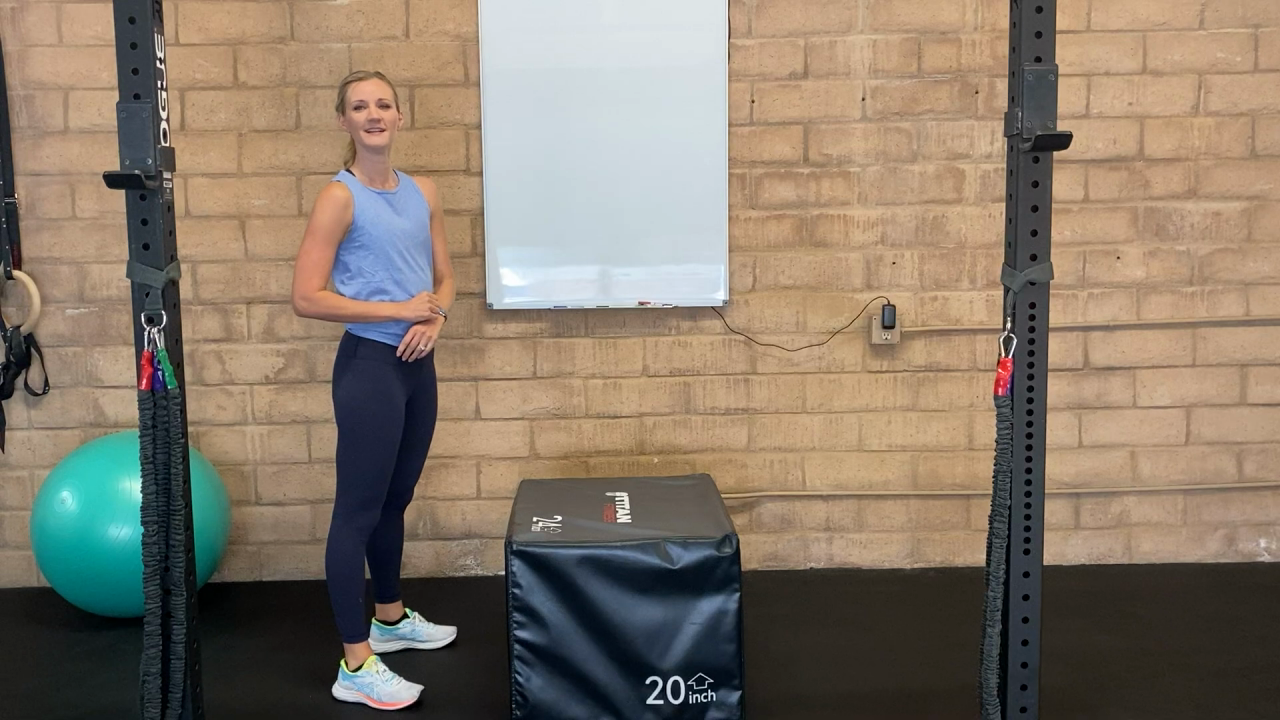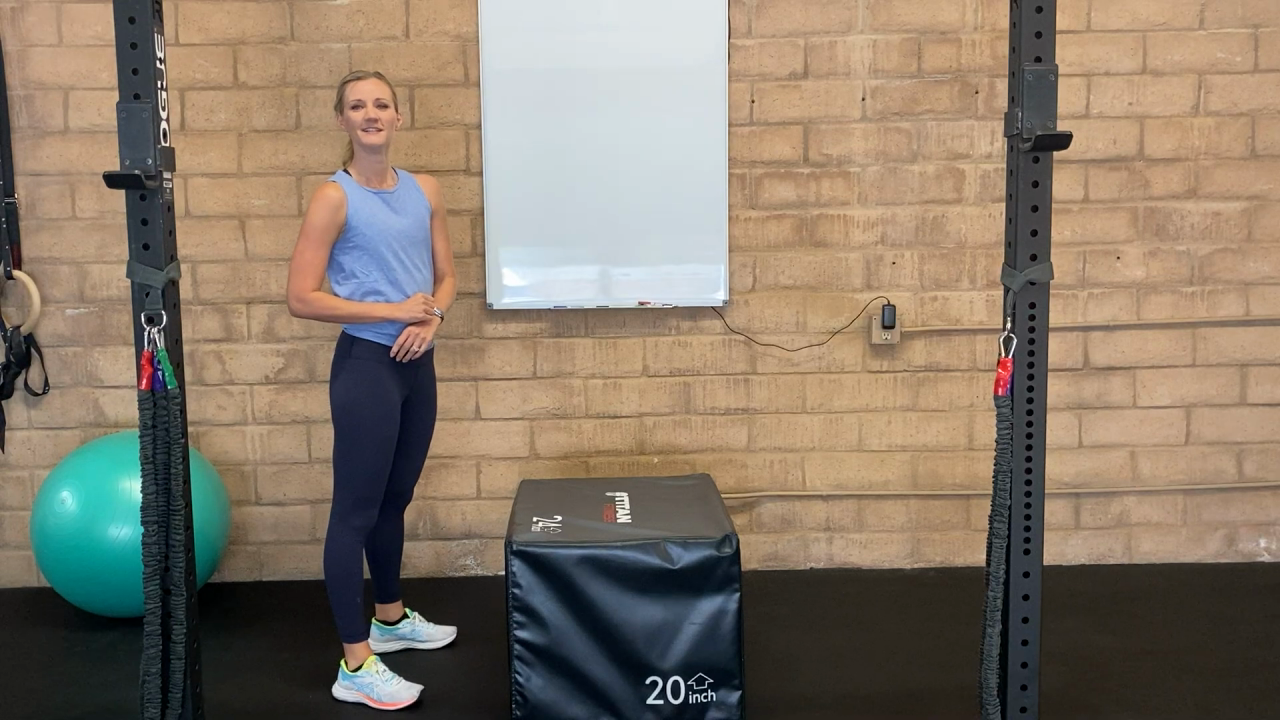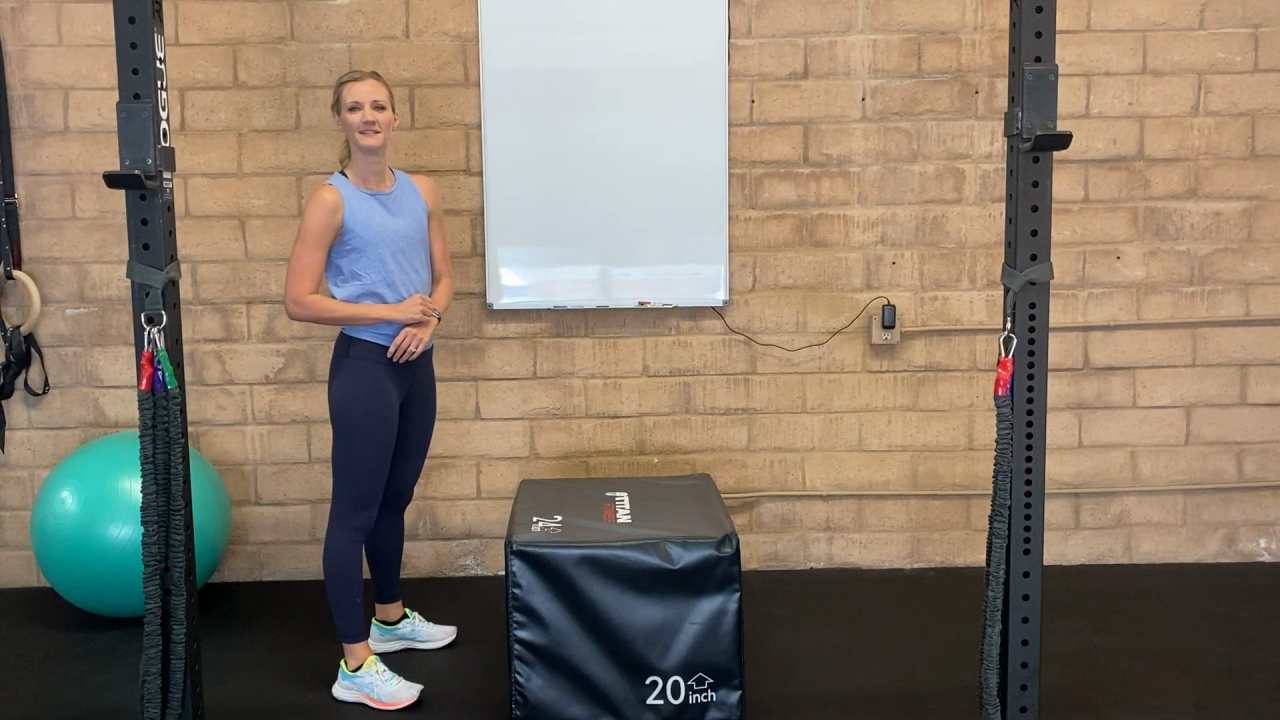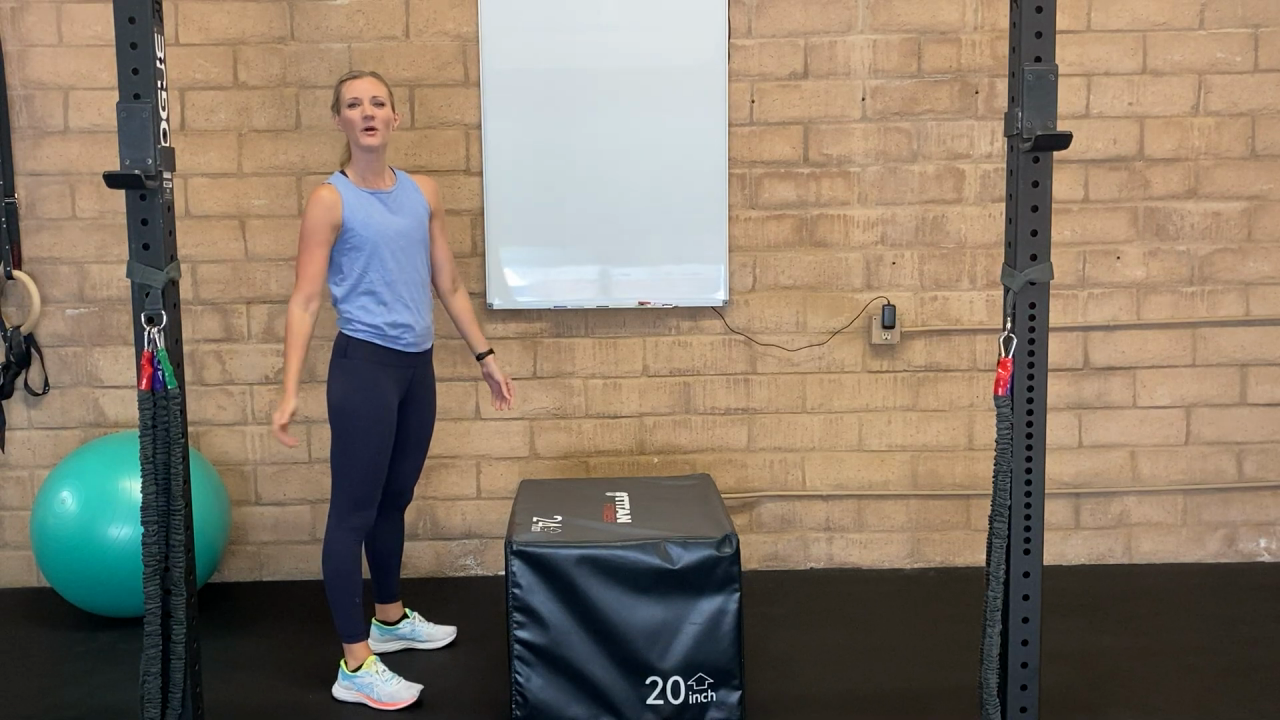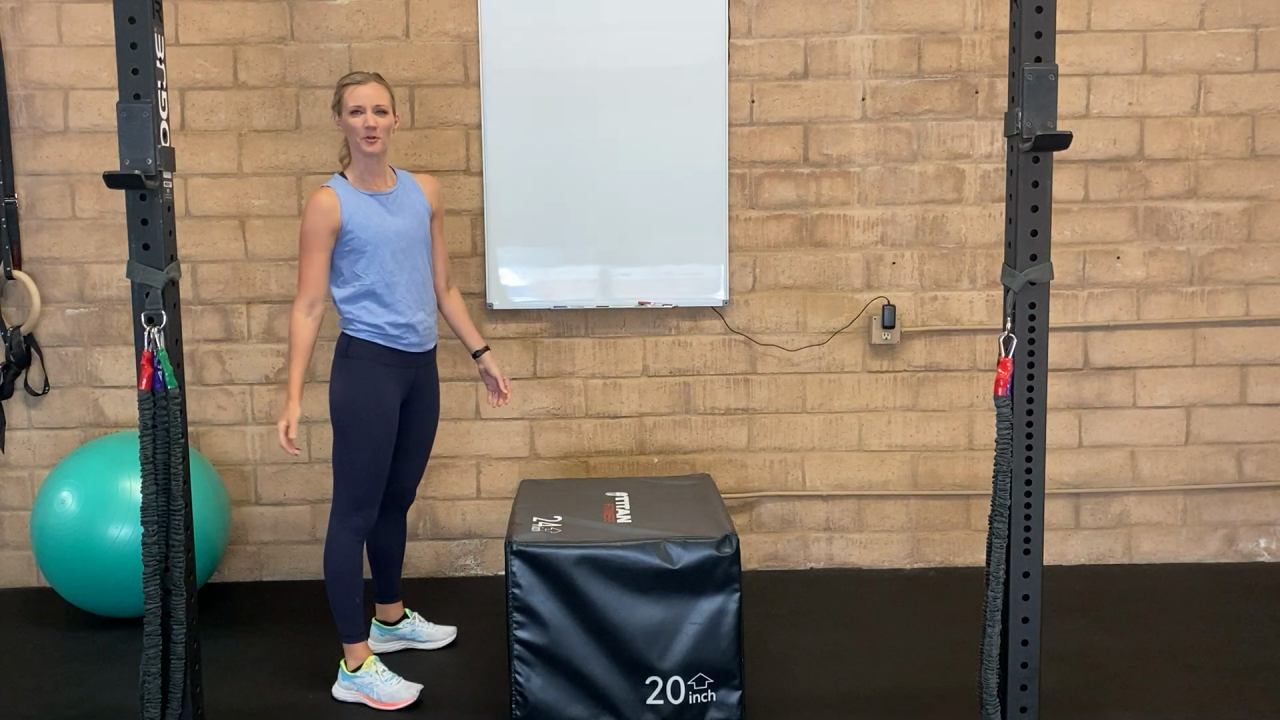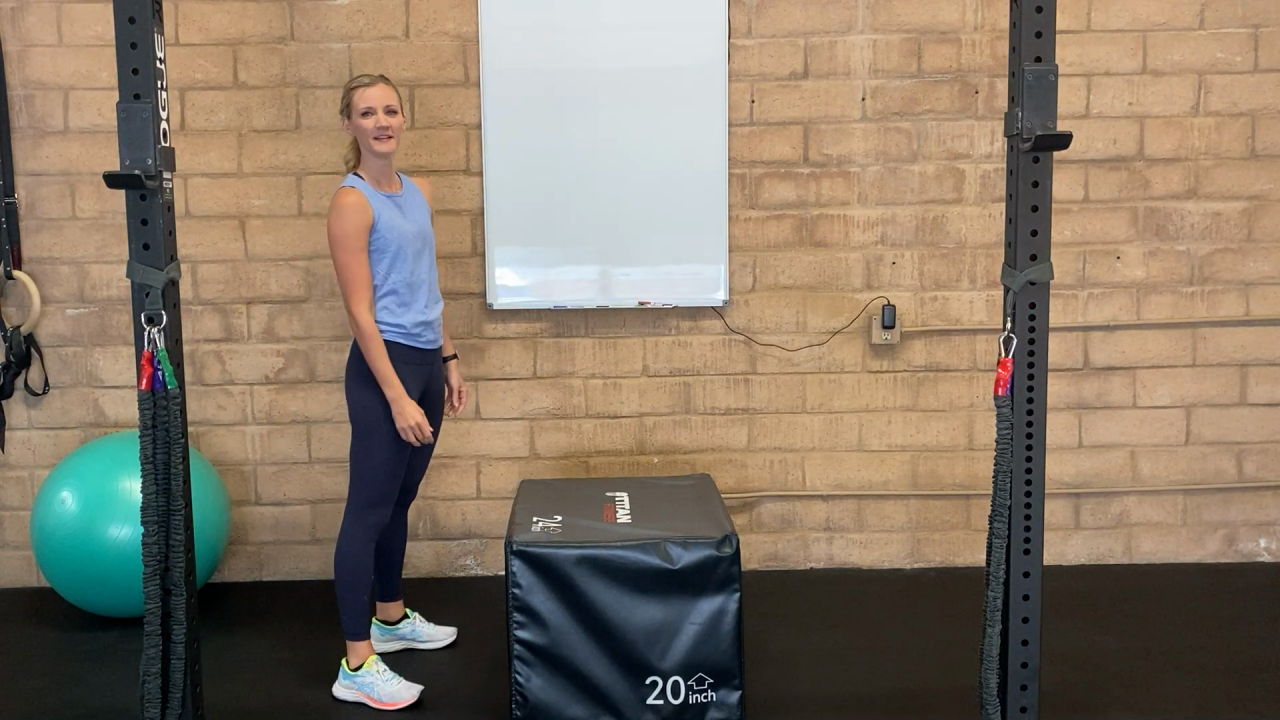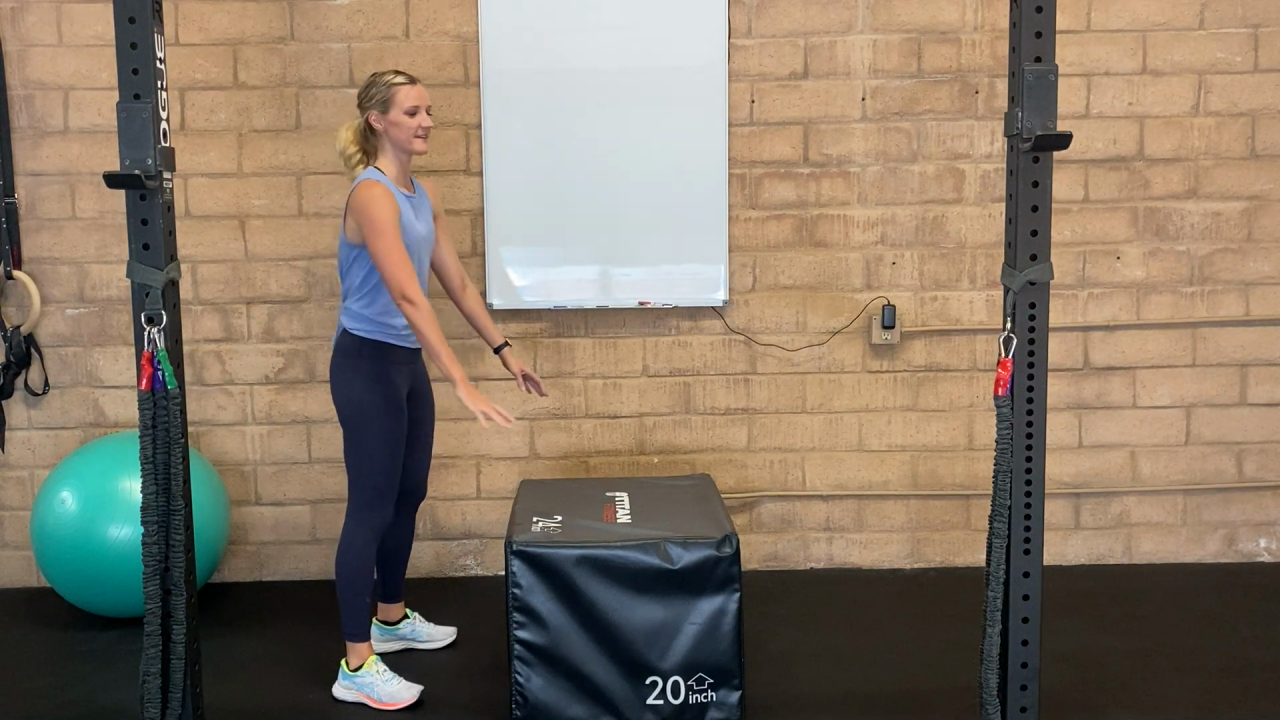
dt=0.7s
person 1, frame 1
left shoulder: (422, 192)
right shoulder: (340, 197)
left elbow: (443, 278)
right elbow: (306, 298)
left wrist: (434, 318)
right wrist: (397, 310)
left hip: (417, 365)
right hip: (369, 365)
left knee: (395, 500)
right knee: (358, 509)
left ankle: (390, 618)
right ankle: (355, 666)
person 1, frame 2
left shoulder: (424, 190)
right shoulder: (334, 198)
left elbow: (445, 277)
right elbow: (301, 298)
left wrist: (431, 319)
right wrist: (393, 311)
left hip: (416, 365)
right hip: (365, 365)
left knee: (395, 500)
right knee: (356, 509)
left ankle: (391, 619)
right ankle: (355, 666)
person 1, frame 3
left shoulder: (421, 191)
right shoulder: (331, 200)
left elbow: (442, 277)
right elbow: (299, 301)
left wrist: (428, 319)
right wrist: (391, 313)
left hip: (416, 366)
right hip: (364, 366)
left knee: (394, 500)
right knee: (355, 510)
left ankle: (391, 618)
right ankle: (355, 665)
person 1, frame 4
left shoulder: (424, 192)
right shoulder: (330, 200)
left elbow: (448, 284)
right elbow: (304, 300)
left wrist: (484, 354)
right wrist: (290, 392)
left hip: (416, 365)
right hip: (364, 366)
left knee: (394, 500)
right knee: (354, 510)
left ankle: (391, 617)
right ankle: (355, 666)
person 1, frame 5
left shoulder: (424, 191)
right shoulder: (328, 203)
right elbow: (308, 306)
left wrist: (481, 352)
right wrist: (294, 398)
left hip: (420, 366)
right hip: (366, 367)
left knee: (397, 501)
right knee: (355, 510)
left ankle: (391, 617)
right ankle: (355, 666)
person 1, frame 6
left shoulder: (420, 192)
right shoulder: (352, 203)
right elbow: (361, 311)
left wrist: (448, 360)
right wrist: (397, 396)
left hip: (425, 363)
right hip: (383, 368)
left knee: (398, 500)
right knee: (369, 507)
left ankle: (392, 618)
right ankle: (356, 666)
person 1, frame 7
left shoulder: (425, 194)
right shoulder: (372, 195)
left elbow: (458, 283)
right elbow: (408, 297)
left wrist: (505, 351)
right wrist: (462, 384)
left hip: (406, 360)
right hip: (367, 363)
left knee: (408, 496)
right knee: (371, 506)
left ankle: (391, 617)
right ankle: (356, 666)
